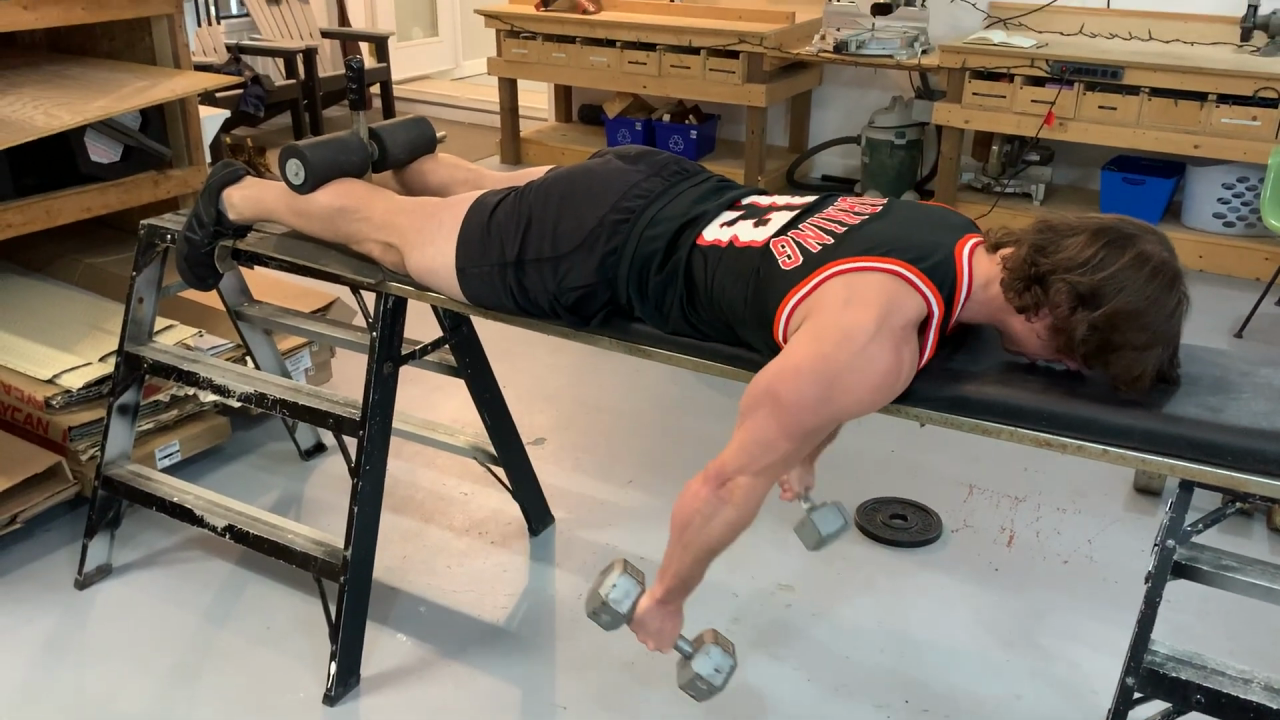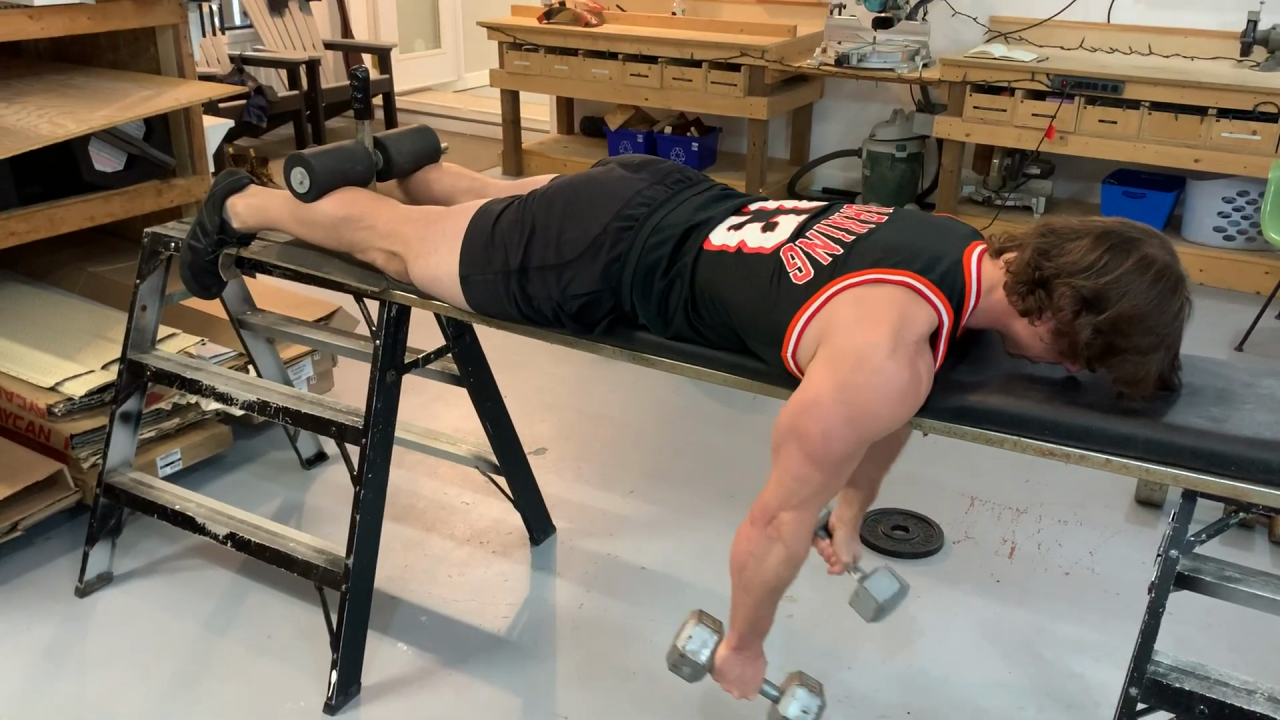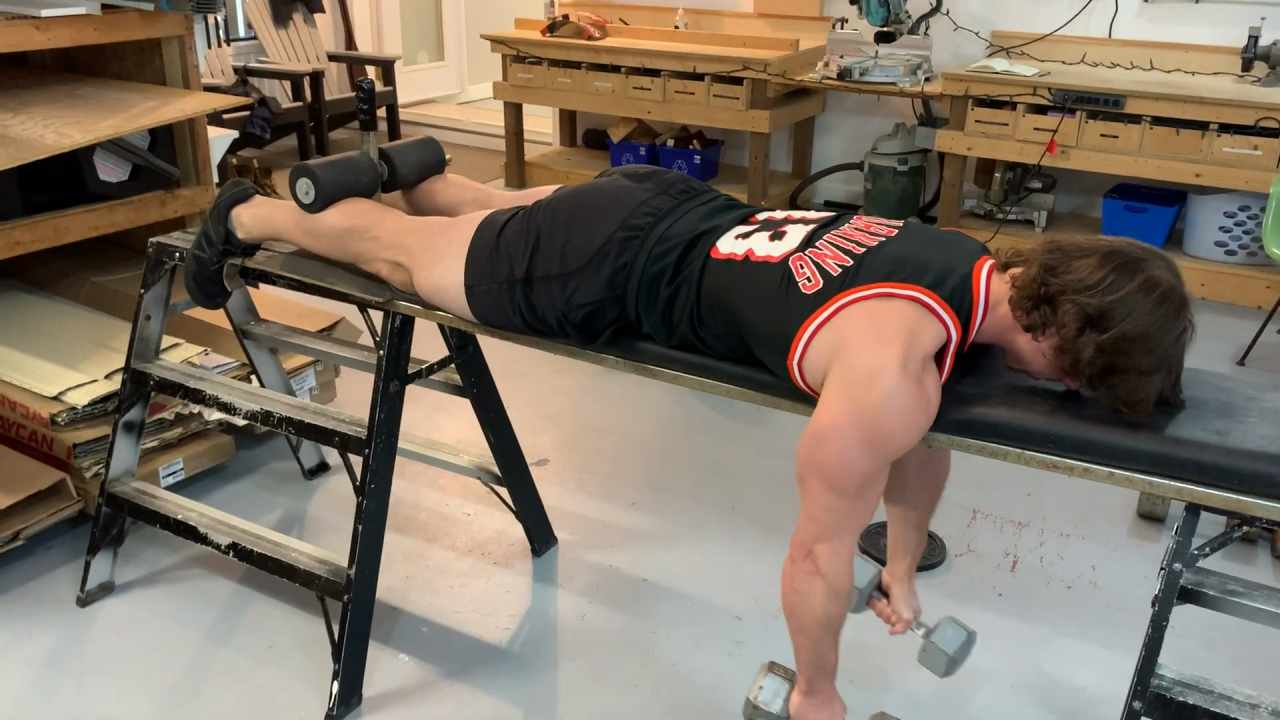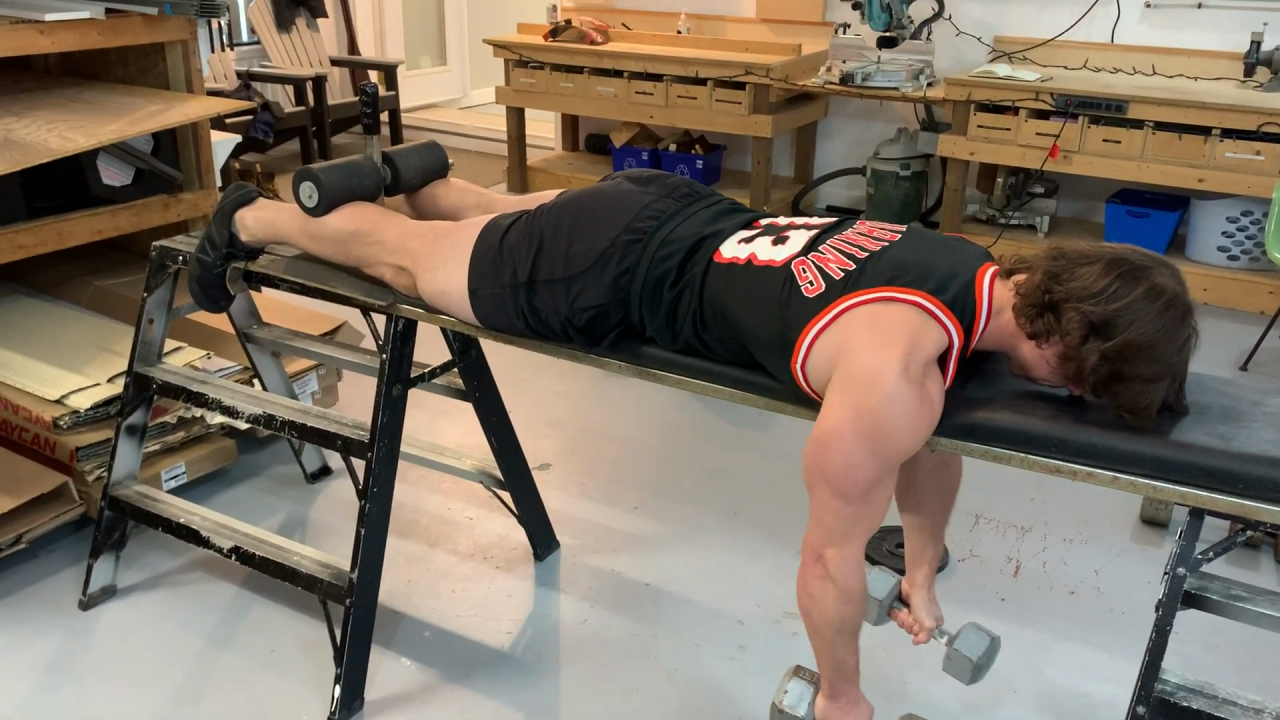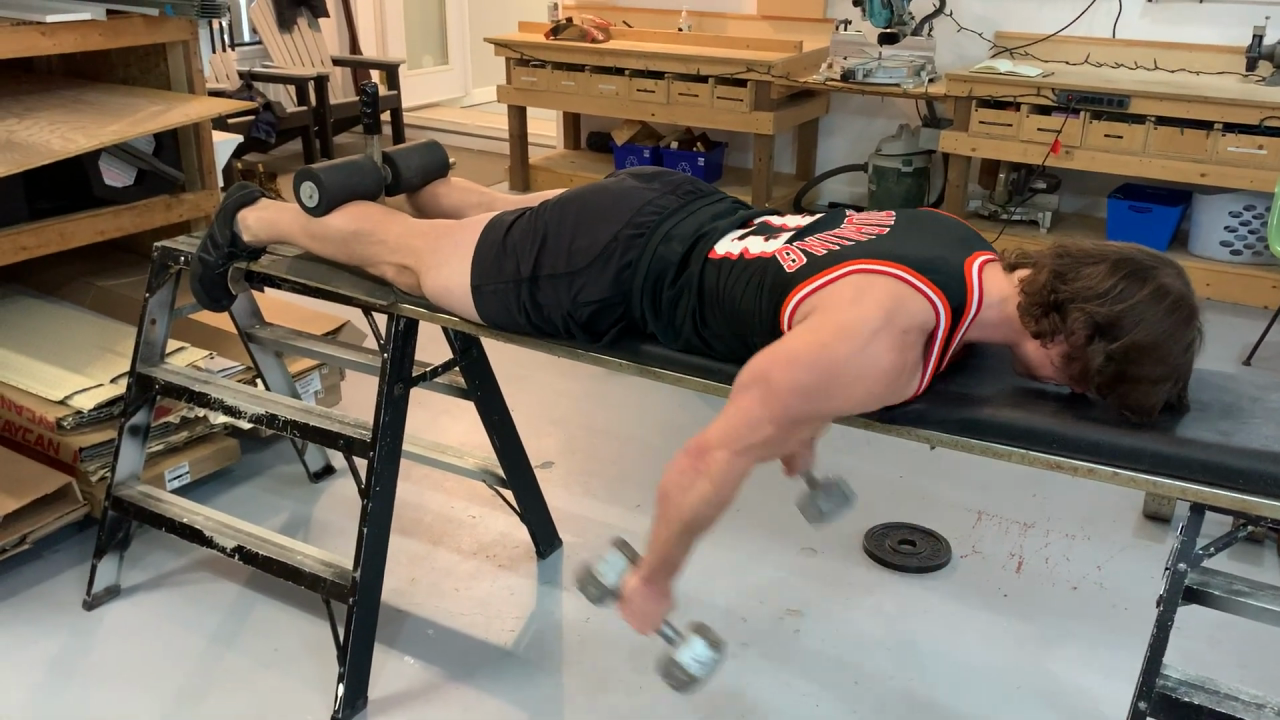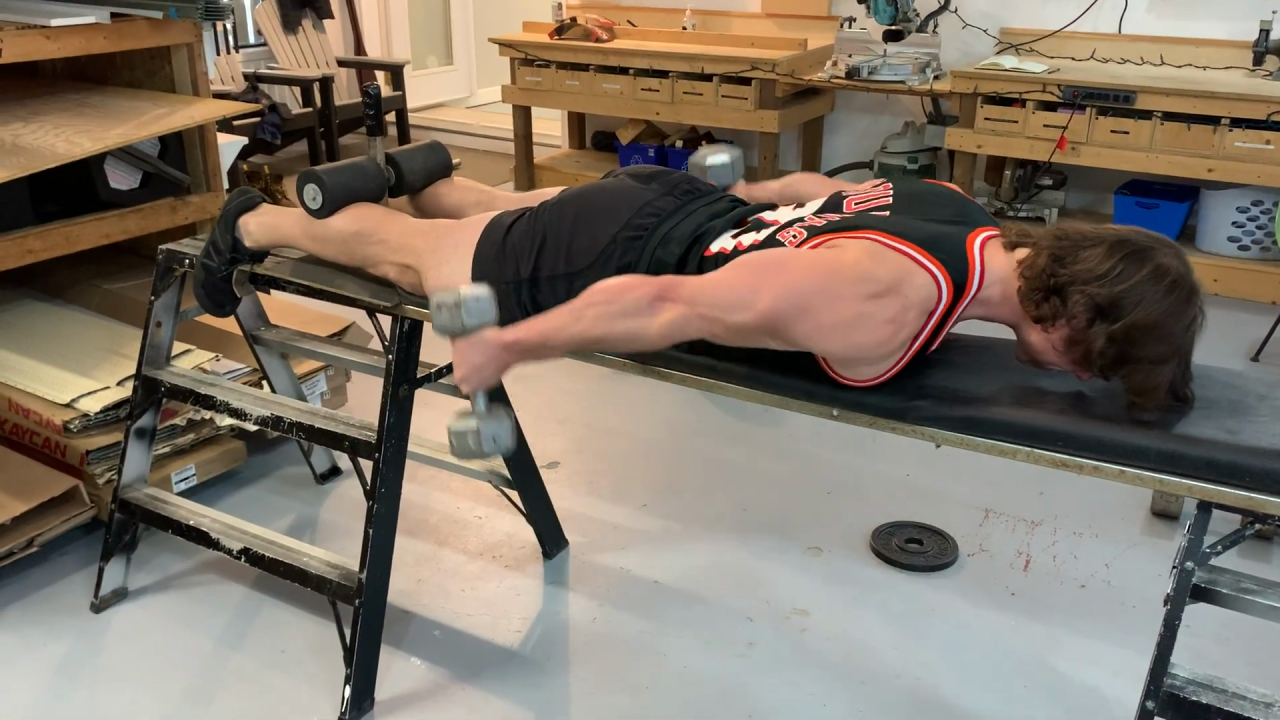
dt=0.4s
person 1, frame 1
left shoulder: (962, 238)
right shoulder: (876, 337)
right elbow: (729, 478)
left wrist: (808, 451)
right wrist: (663, 600)
left hip: (655, 188)
right hip: (596, 254)
left knee: (485, 183)
right knee: (391, 234)
right ankle: (238, 197)
person 1, frame 2
left shoulder: (963, 248)
right shoulder: (884, 353)
right elbow: (775, 517)
left wrist: (853, 515)
right wrist: (742, 645)
left hip: (654, 197)
right hip: (597, 261)
left knee: (481, 194)
right knee: (394, 240)
right ankle: (242, 207)
person 1, frame 3
left shoulder: (971, 264)
right shoulder: (891, 369)
left elbow: (919, 440)
right elbow: (818, 549)
left wrist: (904, 568)
left hip: (660, 207)
right hip: (604, 272)
left knee: (492, 203)
right knee: (400, 254)
right ankle: (248, 216)
person 1, frame 4
left shoulder: (975, 271)
right shoulder: (892, 373)
left elbow: (932, 438)
right elbow: (830, 555)
left wrist: (923, 575)
left hip: (667, 213)
right hip: (608, 275)
left knee: (495, 208)
right knee: (404, 256)
right ankle: (249, 221)
person 1, frame 5
left shoulder: (971, 251)
right shoulder: (881, 339)
right elbow: (715, 455)
left wrist: (802, 433)
right wrist: (653, 577)
left hip: (668, 213)
right hip: (611, 272)
left knee: (493, 209)
right knee: (406, 256)
right ankle: (253, 218)
person 1, frame 6
left shoulder: (960, 217)
right shoulder: (882, 308)
right elbow: (654, 306)
right wrist: (502, 348)
left hip: (670, 206)
right hip: (608, 263)
left knee: (487, 207)
right knee: (409, 257)
left ankle: (406, 180)
right ankle: (256, 226)
